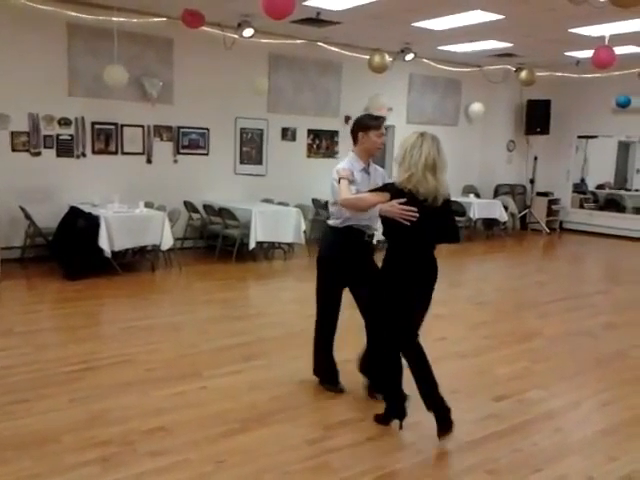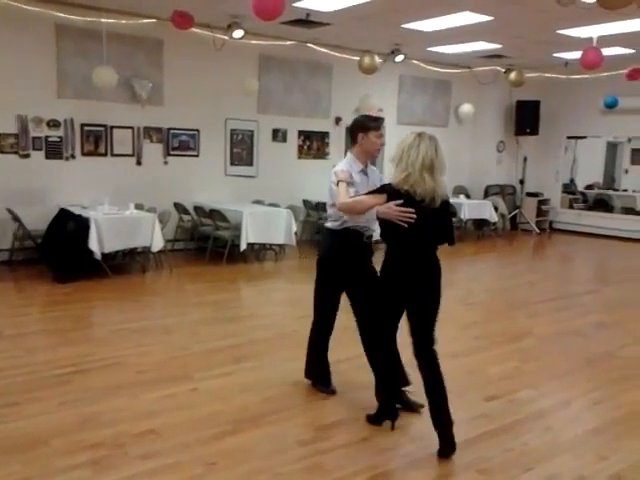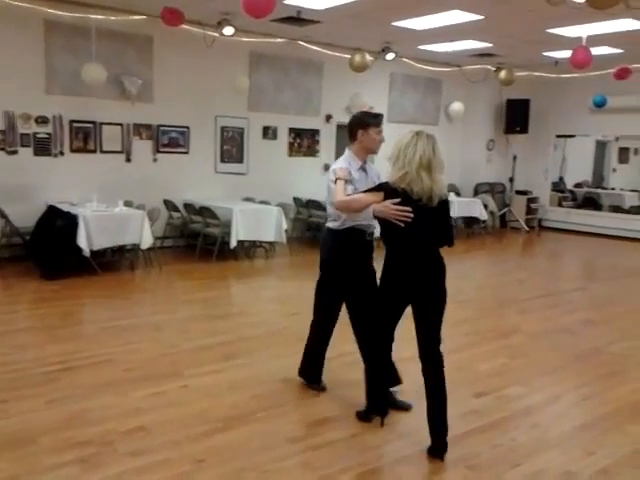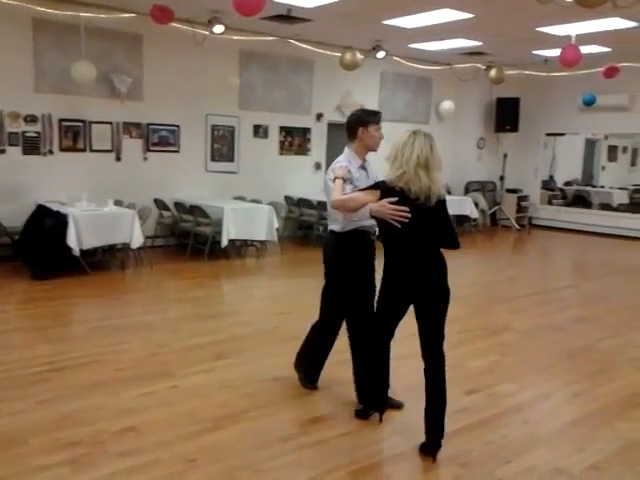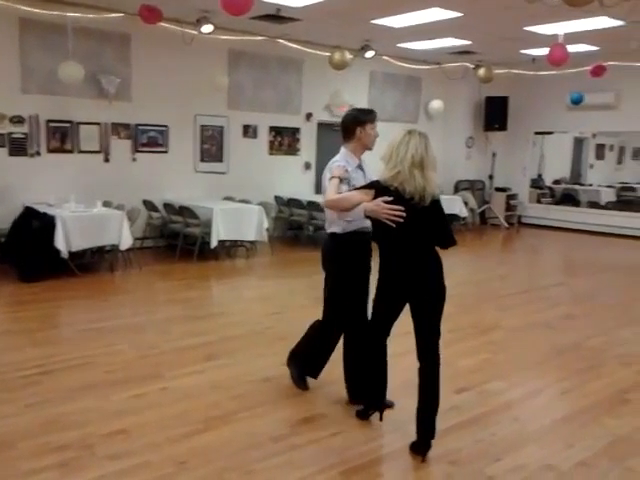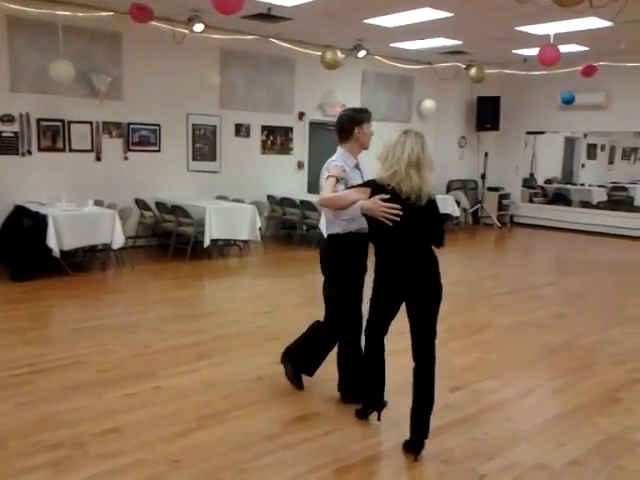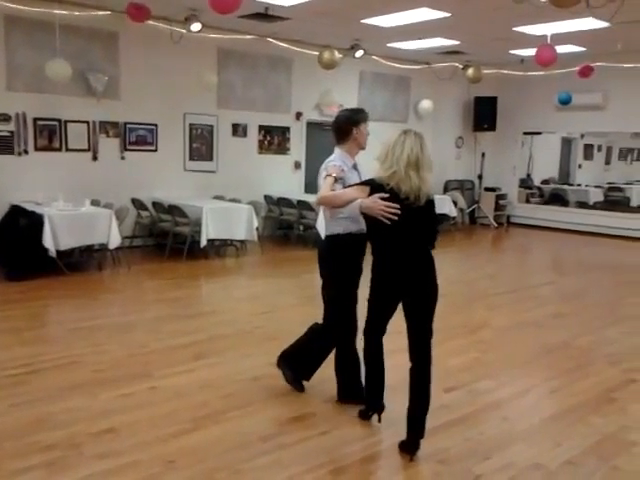
dt=0.1s
person 1, frame 1
left shoulder: (397, 190)
right shoulder: (441, 195)
left elbow: (347, 201)
right elbow: (451, 235)
left wrist: (345, 178)
left hip: (397, 272)
right hip: (425, 273)
left knee: (389, 338)
right knee: (408, 339)
left ankle: (395, 407)
right ankle: (439, 410)
person 1, frame 2
left shoulder: (394, 191)
right shoulder: (439, 196)
left elbow: (345, 205)
right elbow: (446, 236)
left wrist: (343, 180)
left hip: (397, 275)
right hip: (429, 276)
left knee: (385, 338)
right knee: (425, 348)
left ankle: (386, 408)
right ankle: (445, 433)
person 1, frame 3
left shoulder: (390, 191)
right shoulder: (439, 195)
left elbow: (341, 203)
right elbow: (445, 238)
left wrist: (341, 178)
left hip: (398, 277)
right hip: (431, 277)
left knee: (382, 340)
right knee: (431, 352)
left ankle: (376, 405)
right ankle: (439, 438)
person 1, frame 4
left shoulder: (388, 189)
right shoulder: (436, 194)
left elbow: (338, 203)
right elbow: (449, 240)
left wrist: (339, 177)
left hip: (399, 277)
right hip: (433, 277)
left knee: (381, 337)
right knee: (433, 352)
left ankle: (375, 401)
right ankle: (434, 437)
person 1, frame 5
left shoulder: (382, 189)
right shoulder: (430, 195)
left elbow: (331, 202)
right elbow: (445, 239)
left wrist: (336, 177)
left hip: (394, 277)
right hip: (429, 277)
left knee: (376, 336)
right knee: (428, 352)
left ankle: (372, 402)
right ankle: (424, 436)
person 1, frame 6
left shoulder: (378, 188)
right shoulder: (426, 195)
left elbow: (327, 201)
right elbow: (436, 237)
left wrist: (332, 176)
left hip: (390, 276)
right hip: (425, 276)
left knee: (374, 335)
right knee: (424, 351)
left ankle: (372, 401)
right ankle: (418, 435)
person 1, frame 7
left shoulder: (377, 187)
right shoulder: (425, 195)
left elbow: (325, 198)
left wrist: (331, 176)
left hip: (387, 275)
right hip: (422, 276)
left knee: (373, 336)
right knee: (420, 351)
left ankle: (373, 404)
right ankle: (413, 435)
person 2, frame 1
left shoulder: (378, 173)
right shoulder: (344, 169)
left elbow: (395, 198)
right elbow: (349, 205)
right wrist: (384, 209)
left hip: (363, 246)
right hip: (338, 244)
left knee: (379, 311)
right knee: (329, 310)
left ankle: (378, 375)
right ankle: (326, 373)
person 2, frame 2
left shoulder: (374, 175)
right shoulder: (342, 172)
left elbow: (391, 198)
right elbow: (346, 209)
right wrist: (381, 211)
left hip: (362, 248)
right hip: (339, 247)
left knee: (374, 317)
right knee: (326, 314)
right ankle: (318, 374)
person 2, frame 3
left shoulder: (371, 170)
right shoulder: (341, 169)
left elbow: (385, 199)
right elbow: (342, 208)
right wrist: (376, 210)
left hip: (360, 245)
right hip: (341, 245)
left knee: (367, 317)
right knee: (327, 311)
right ankle: (310, 371)
person 2, frame 4
left shoulder: (368, 169)
right shoulder: (341, 168)
left elbow: (382, 200)
right elbow: (341, 208)
right wrist: (373, 210)
left hip: (363, 246)
right hip: (345, 247)
left knee: (363, 319)
right knee: (333, 315)
left ankle: (370, 391)
right ankle: (307, 366)
person 2, frame 5
left shoulder: (360, 168)
right shoulder: (339, 168)
left elbow: (371, 201)
right elbow: (335, 207)
right wrist: (367, 208)
left hip: (358, 246)
right hip: (344, 247)
left knee: (354, 318)
right knee: (338, 317)
left ankle: (359, 387)
right ankle: (301, 360)
person 2, frame 6
left shoulder: (355, 167)
right shoulder: (336, 167)
left elbow: (366, 203)
right elbow: (331, 206)
right wrist: (364, 207)
left hip: (355, 247)
right hip: (342, 248)
left knee: (349, 319)
right knee: (341, 319)
left ankle: (353, 386)
right ankle: (296, 357)
person 2, frame 7
left shoulder: (352, 167)
right shoulder: (335, 167)
left elbow: (355, 203)
right elbow: (330, 204)
right wrist: (363, 205)
left hip: (350, 247)
right hip: (340, 249)
left knee: (343, 319)
right knee: (339, 320)
left ankle: (349, 387)
right ankle: (293, 361)
